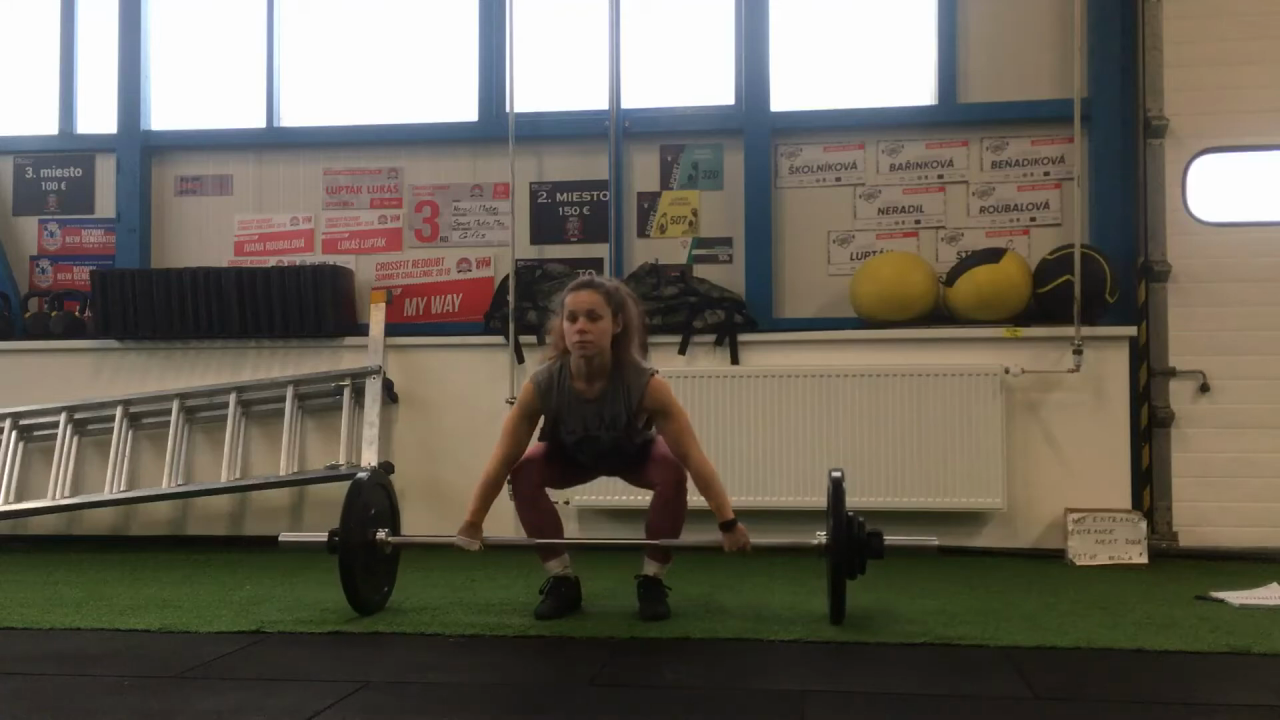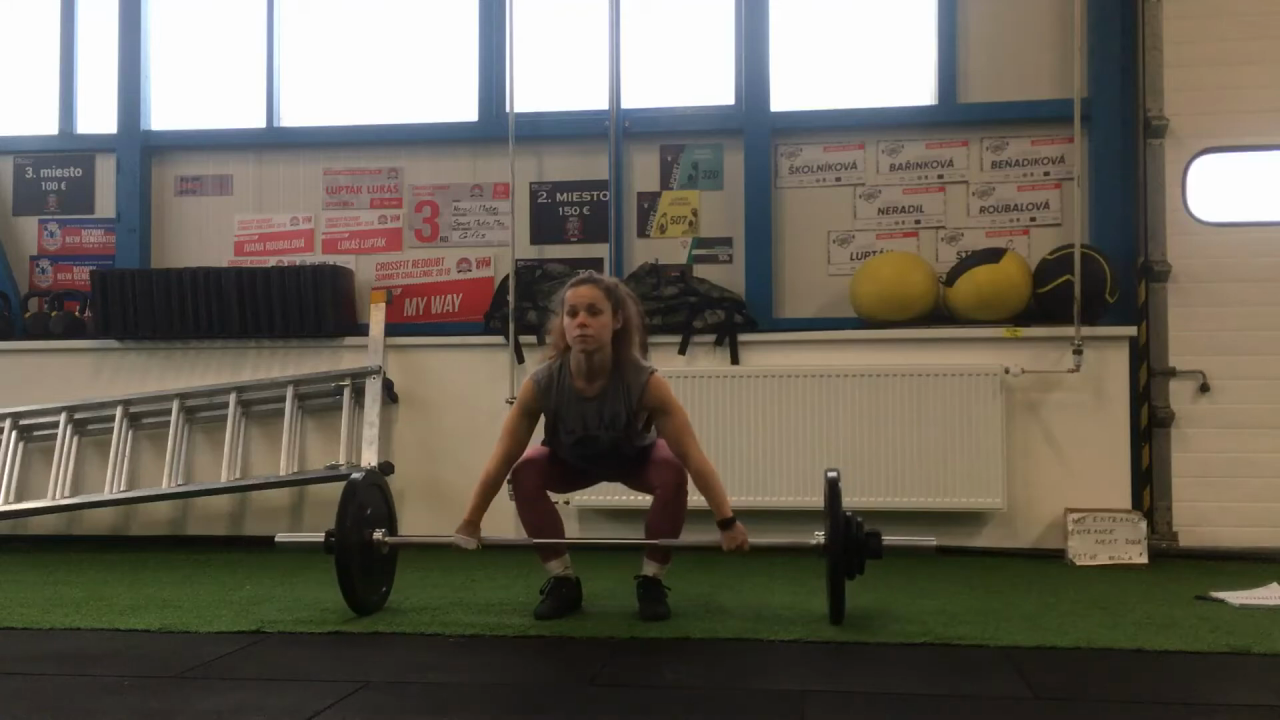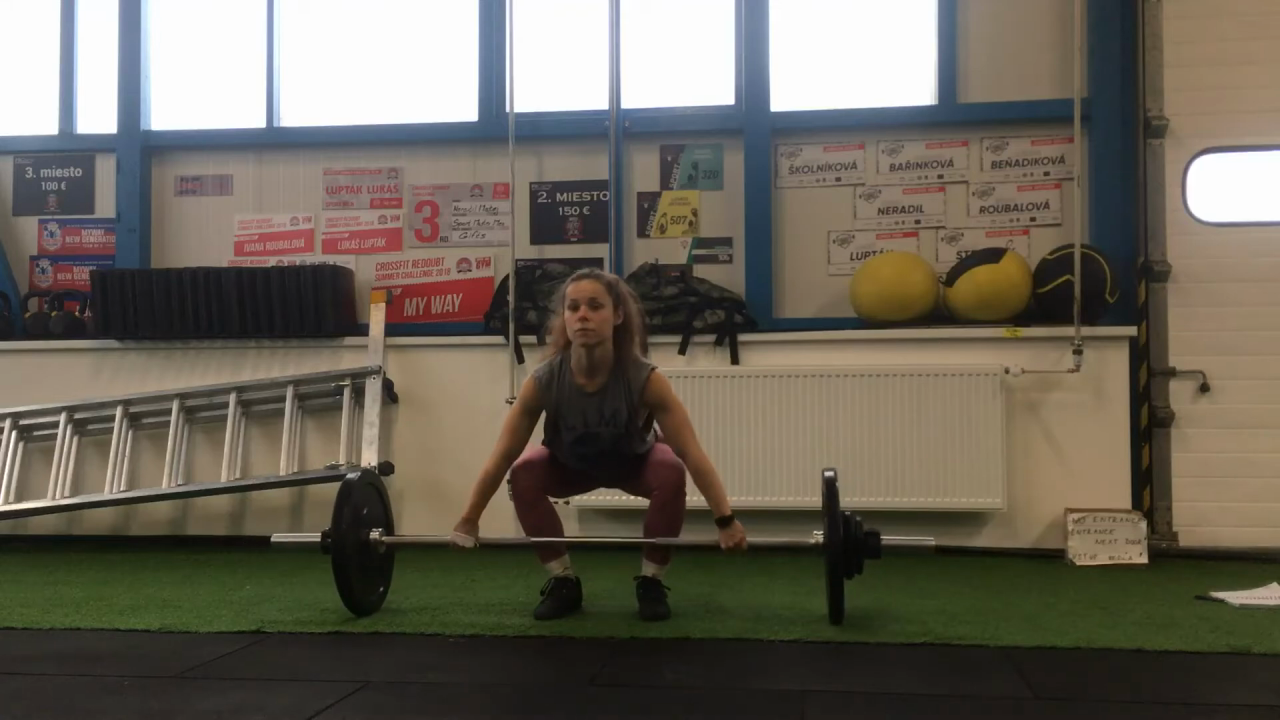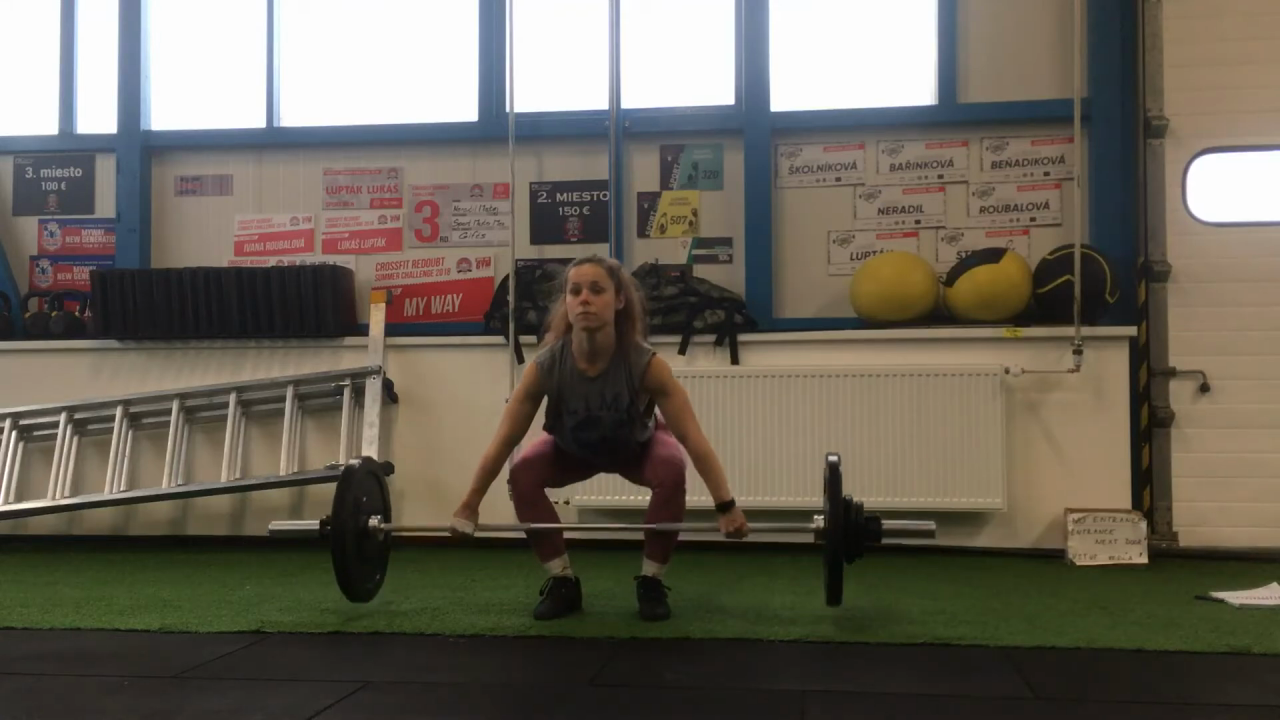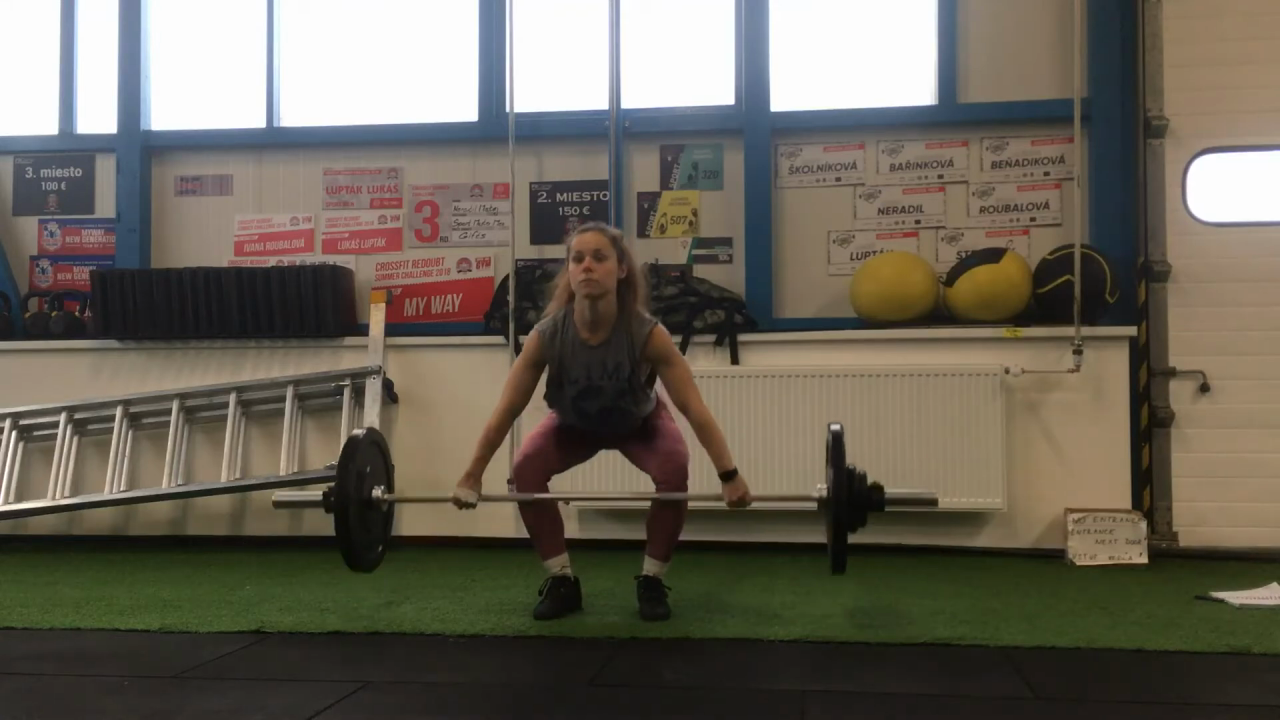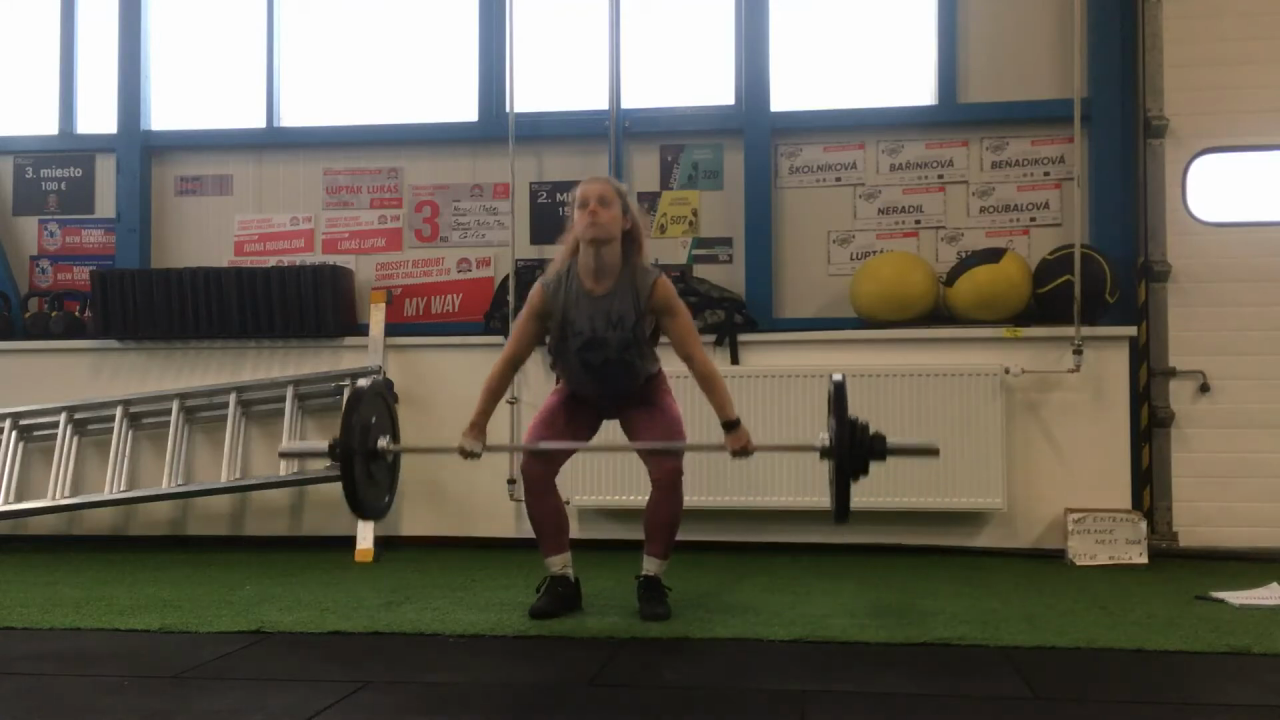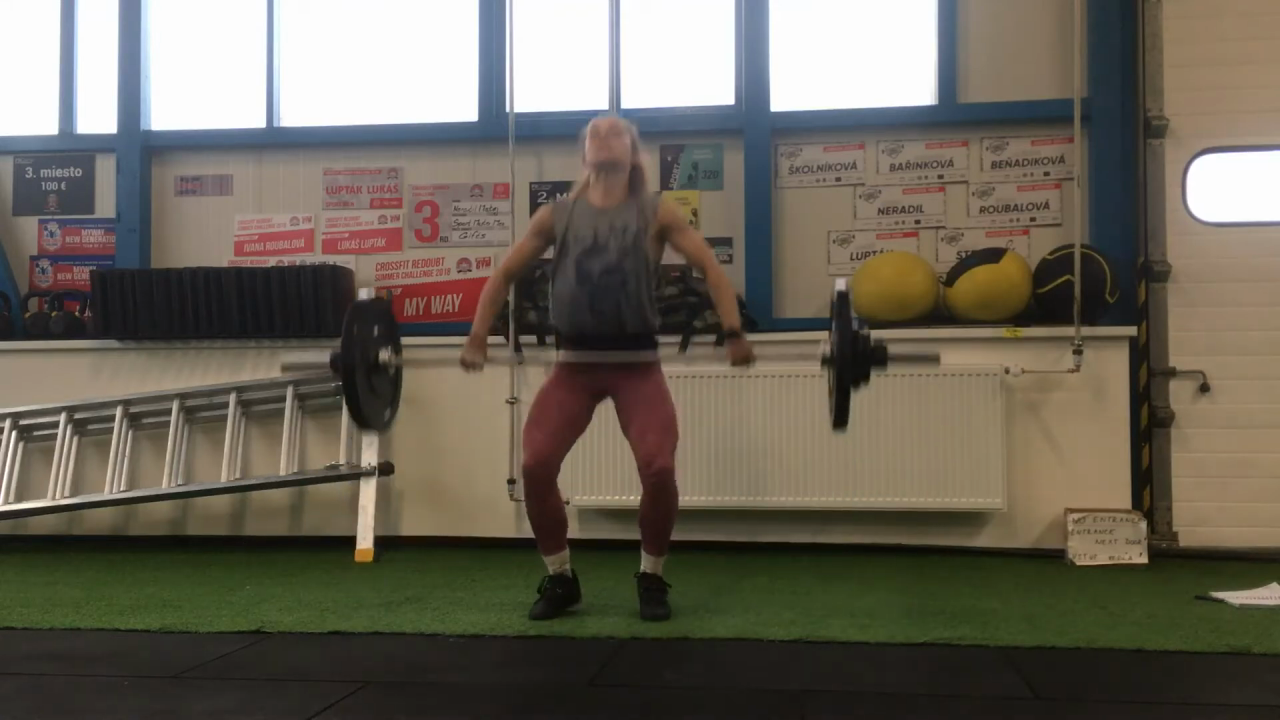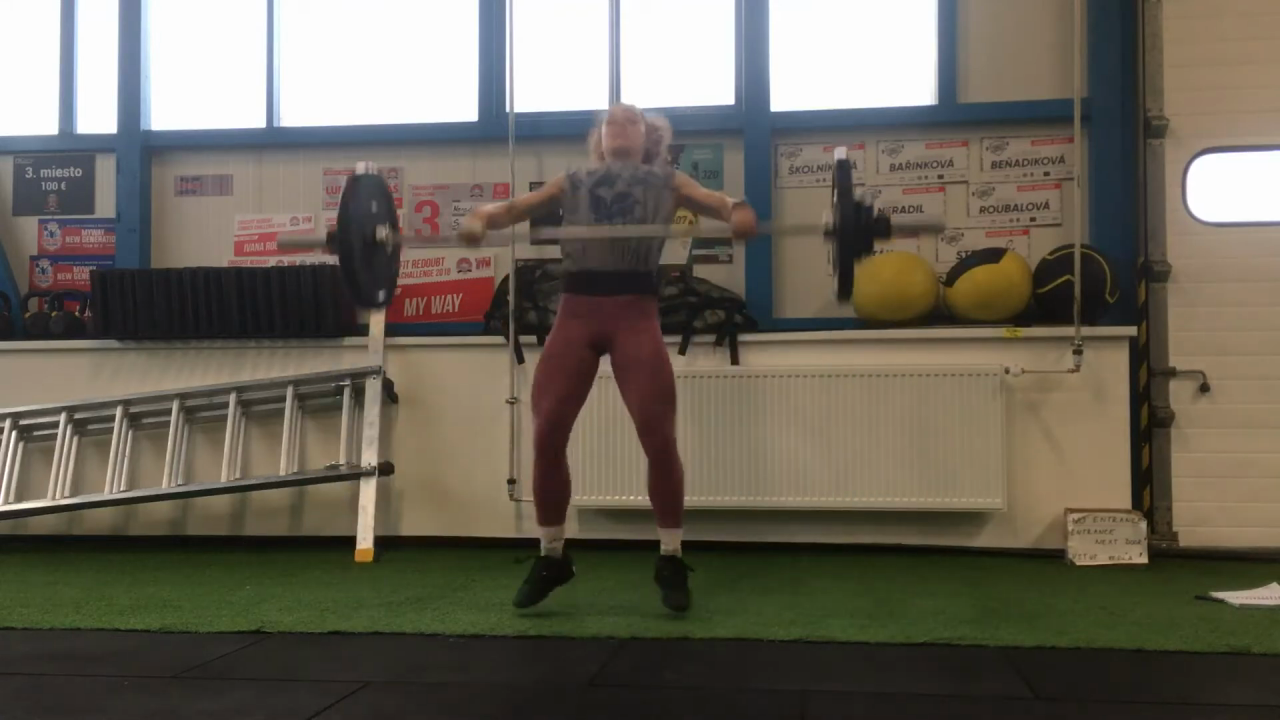
dt=0.2s
person 1, frame 1
left shoulder: (645, 384)
right shoulder: (542, 385)
left elbow: (691, 457)
right elbow: (503, 460)
left wrist: (729, 524)
right wrist: (472, 523)
left hip: (634, 453)
right hip: (571, 456)
left knee: (672, 473)
right knee: (524, 473)
left ankle: (651, 581)
right ankle: (562, 580)
person 1, frame 2
left shoulder: (645, 382)
right shoulder: (541, 384)
left elbow: (691, 456)
right elbow: (502, 460)
left wrist: (727, 522)
right wrist: (470, 522)
left hip: (635, 457)
right hip: (573, 461)
left knee: (672, 475)
right knee: (524, 474)
left ankle: (651, 581)
right ankle: (562, 581)
person 1, frame 3
left shoulder: (645, 379)
right shoulder: (543, 381)
left elbow: (691, 453)
right elbow: (502, 456)
left wrist: (726, 520)
right wrist: (469, 520)
left hip: (634, 462)
right hip: (572, 464)
left knee: (671, 475)
right knee: (523, 476)
left ankle: (651, 582)
right ankle: (563, 581)
person 1, frame 4
left shoulder: (646, 365)
right shoulder: (545, 367)
left elbow: (692, 438)
right elbow: (504, 439)
left wrist: (727, 506)
right wrist: (469, 505)
left hip: (636, 447)
right hip: (572, 449)
left knee: (670, 471)
right knee: (523, 475)
left ankle: (651, 581)
right ankle: (562, 580)
person 1, frame 5
left shoulder: (647, 335)
right shoulder: (547, 335)
left elbow: (694, 408)
right elbow: (506, 409)
left wrist: (730, 476)
right wrist: (472, 475)
left hip: (639, 422)
right hip: (574, 423)
left knee: (673, 469)
right knee: (526, 470)
left ankle: (651, 581)
right ankle: (561, 580)
person 1, frame 6
left shoulder: (651, 285)
right shoulder: (551, 288)
left elbow: (697, 358)
right elbow: (510, 358)
left wrist: (732, 425)
right wrist: (476, 426)
left hip: (641, 391)
right hip: (578, 392)
left knee: (669, 469)
right knee: (534, 464)
left ankle: (651, 580)
right ankle: (560, 579)
person 1, frame 7
left shoulder: (656, 212)
right shoulder: (557, 214)
left elbow: (710, 268)
right elbow: (505, 272)
left wrist: (733, 332)
right wrist: (477, 336)
left hip: (637, 362)
right hip: (575, 362)
left knee: (658, 468)
right knee: (536, 464)
left ankle: (651, 577)
right ankle: (559, 578)
person 1, frame 8
left shoulder: (665, 179)
right shoulder: (575, 182)
left elbow: (717, 203)
right elbow: (514, 208)
left wrist: (738, 212)
right wrist: (480, 219)
left hip: (634, 313)
right hip: (576, 312)
left knee: (659, 439)
right knee: (547, 437)
left ankle: (671, 560)
right ankle: (551, 557)
